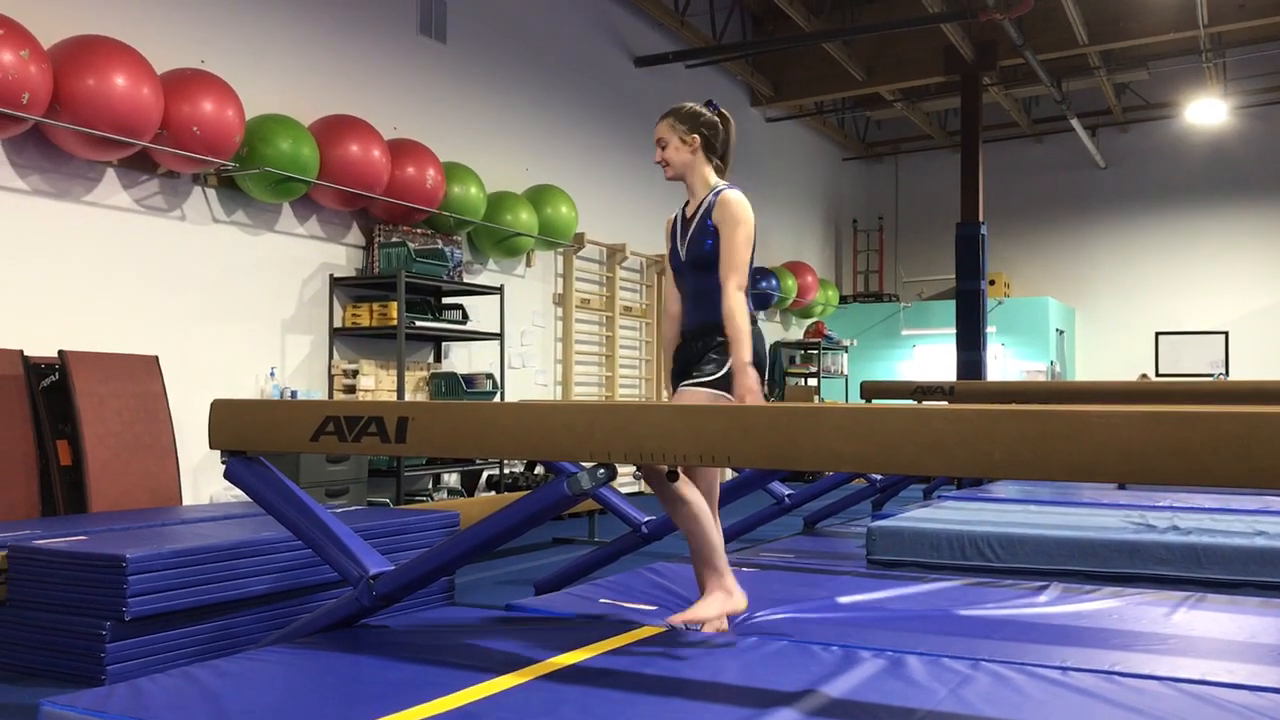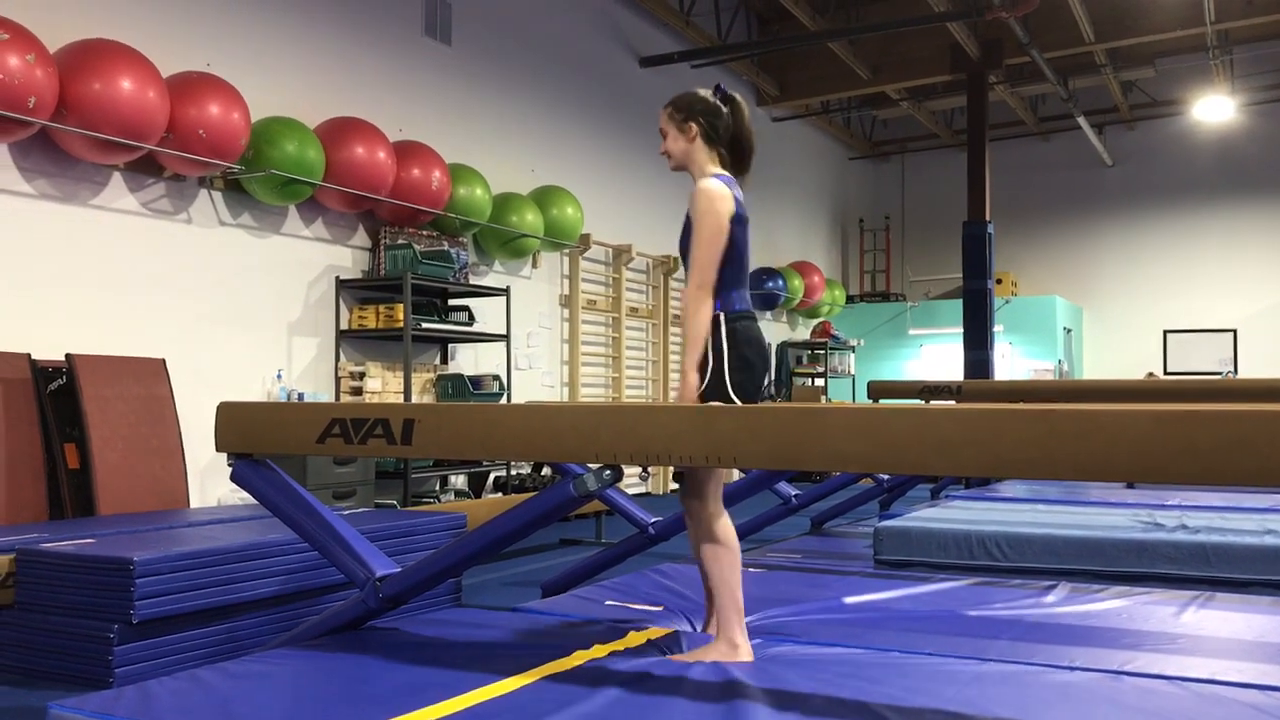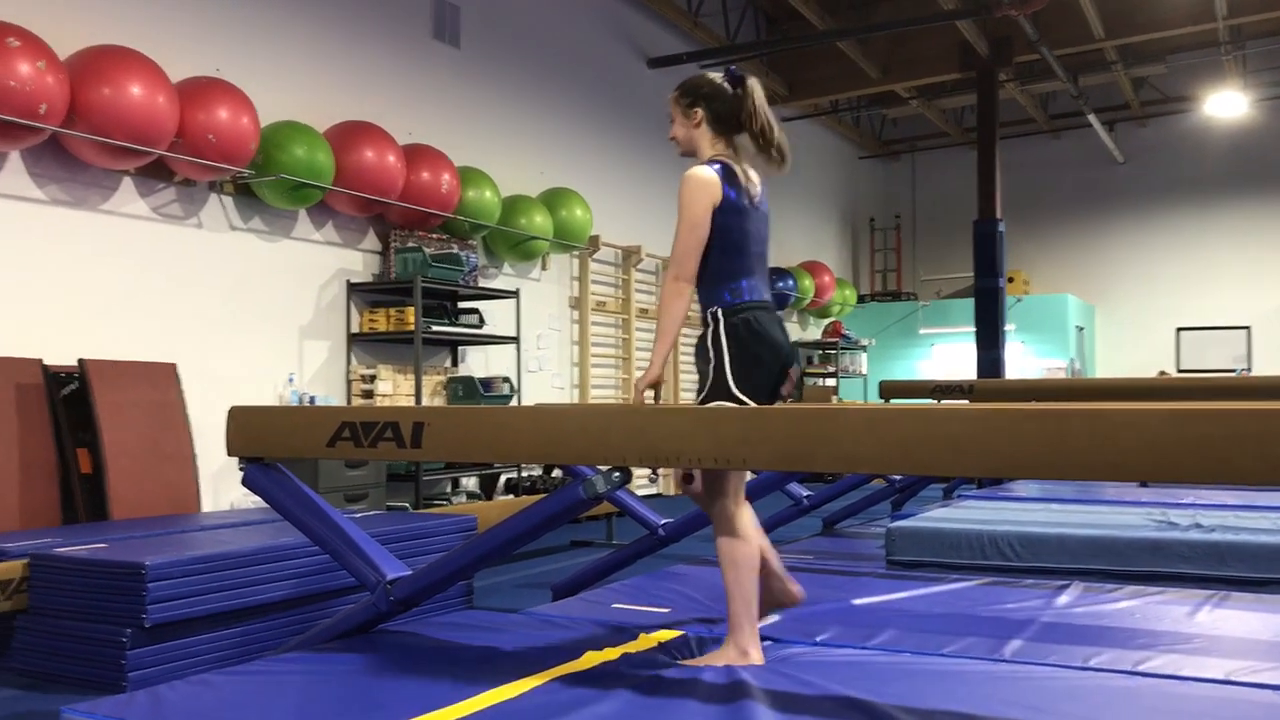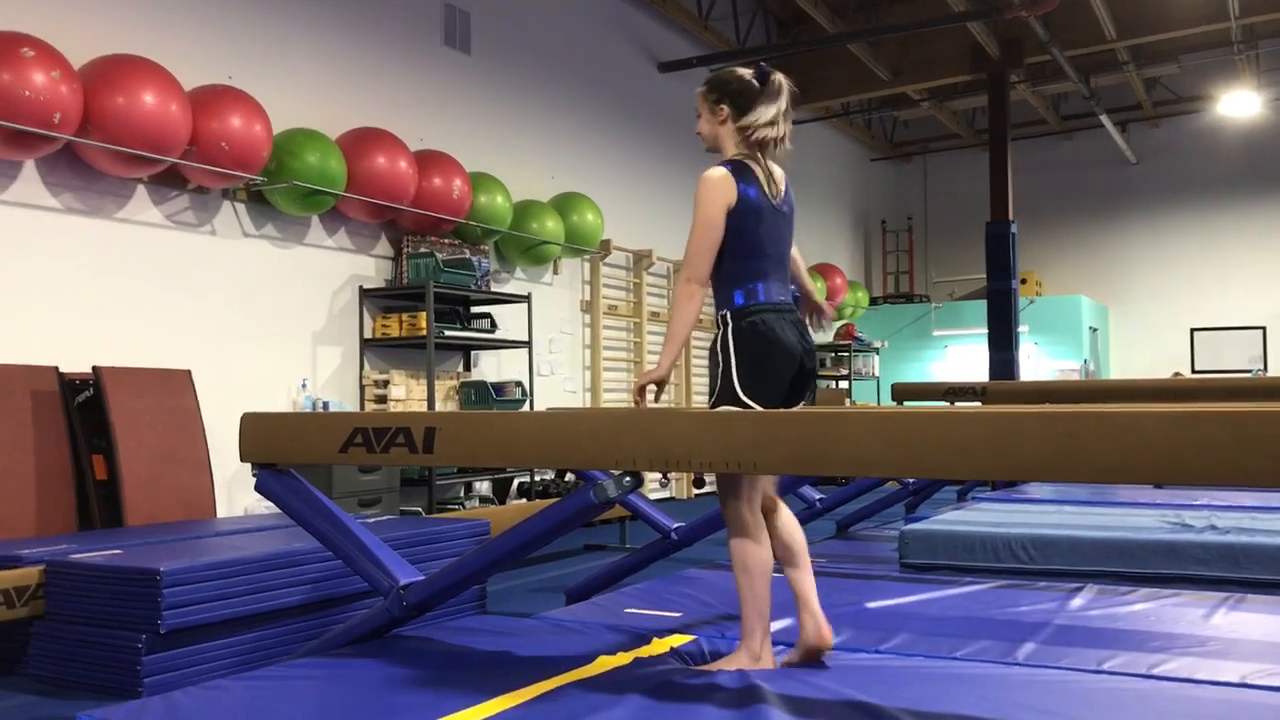
dt=0.2s
person 1, frame 1
left shoulder: (730, 203)
right shoulder: (680, 216)
left elbow: (733, 291)
left wrist: (745, 364)
right wrist: (672, 374)
left hip: (724, 354)
right hip: (693, 355)
left knee: (658, 462)
right knee: (699, 493)
left ankle: (723, 583)
right ankle: (711, 592)
person 1, frame 2
left shoulder: (708, 190)
right shoulder: (721, 191)
left elbow: (701, 290)
left wrist: (688, 370)
left hip: (727, 348)
right hip: (732, 347)
left knee: (700, 495)
right knee: (701, 492)
left ankle: (731, 640)
right ankle: (718, 610)
person 1, frame 3
left shoulder: (701, 178)
right shoulder: (748, 180)
left elbow: (682, 278)
left wrist: (656, 361)
left hip: (734, 336)
right hip: (768, 333)
left knee: (722, 494)
right knee: (710, 480)
left ankle: (744, 646)
right ankle: (775, 579)
person 1, frame 4
left shoulder: (719, 180)
right shoulder: (776, 178)
left elbow: (695, 278)
left wrist: (666, 361)
right wrist: (812, 298)
left hip: (750, 338)
right hip: (793, 337)
left knee: (740, 500)
right knee: (759, 491)
left ankle: (755, 650)
right ankle: (813, 621)
